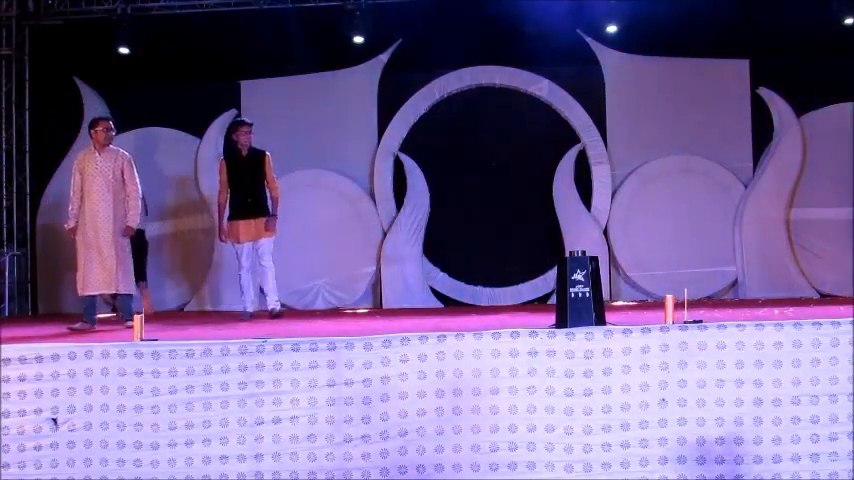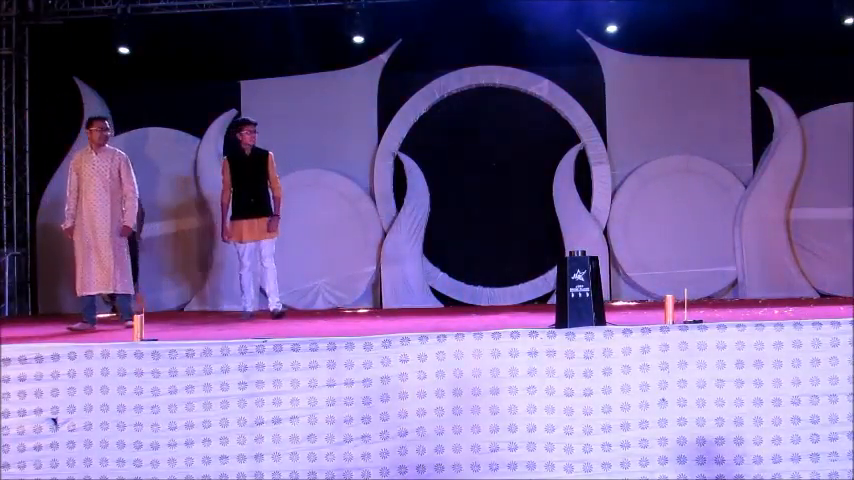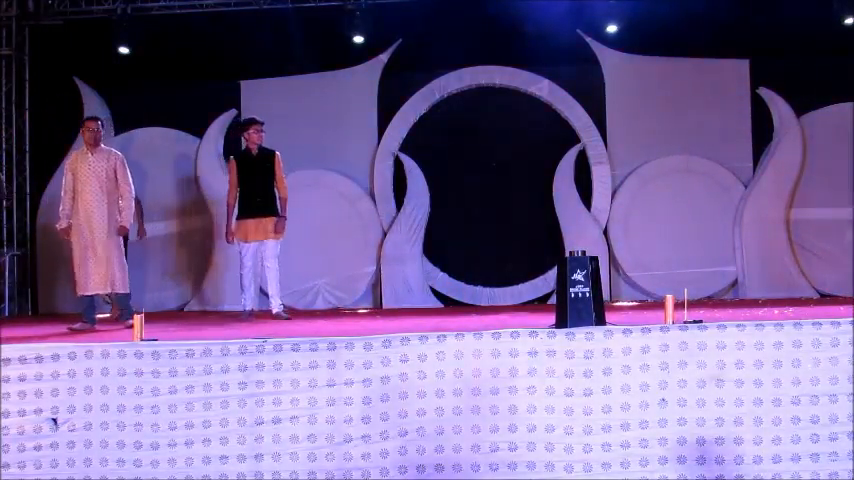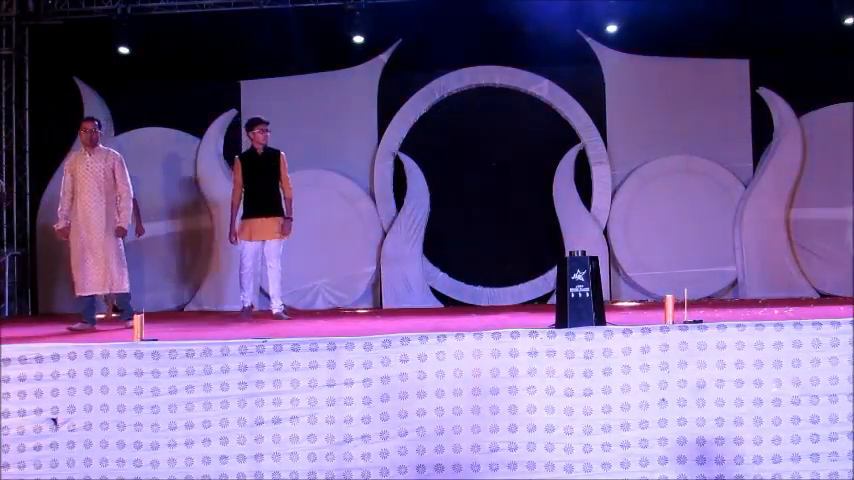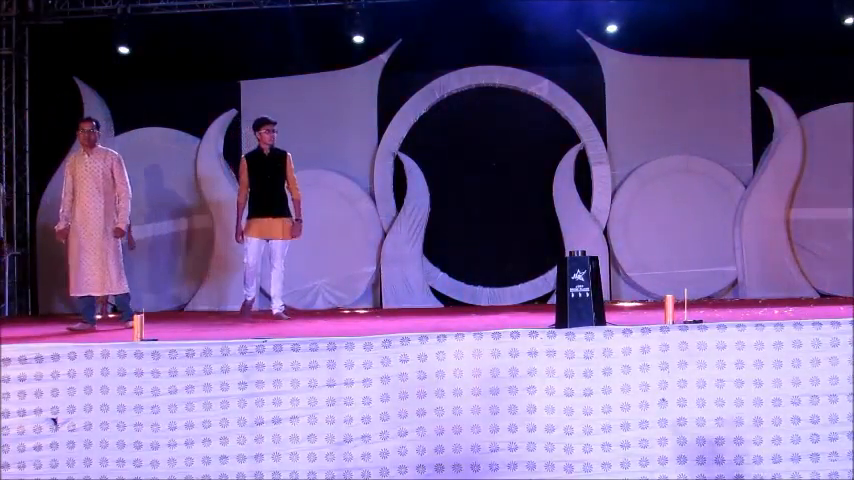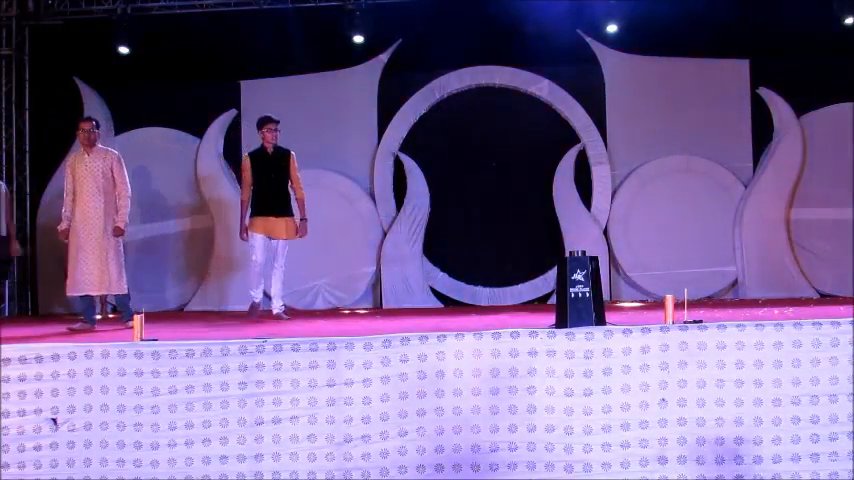
dt=0.1s
person 1, frame 1
left shoulder: (122, 157)
right shoulder: (82, 159)
left elbow: (134, 192)
right elbow: (76, 192)
left wrist: (132, 221)
right wrist: (72, 221)
left hip: (114, 223)
right hip: (88, 224)
left knee: (119, 267)
right knee: (88, 269)
left ankle: (127, 317)
right ankle: (88, 319)
person 1, frame 2
left shoulder: (119, 157)
right shoulder: (78, 159)
left elbow: (131, 191)
right elbow: (72, 192)
left wrist: (129, 221)
right wrist: (69, 221)
left hip: (111, 223)
right hip: (85, 224)
left knee: (117, 267)
right knee: (85, 270)
left ankle: (127, 316)
right ankle: (88, 319)
person 1, frame 3
left shoulder: (115, 157)
right shoulder: (74, 159)
left elbow: (127, 191)
right elbow: (67, 193)
left wrist: (126, 221)
right wrist: (64, 221)
left hip: (108, 223)
right hip: (82, 224)
left knee: (115, 267)
right knee: (84, 270)
left ankle: (127, 315)
right ankle: (88, 319)
person 1, frame 4
left shoulder: (113, 158)
right shoulder: (73, 161)
left elbow: (125, 192)
right elbow: (66, 194)
left wrist: (124, 221)
right wrist: (62, 222)
left hip: (107, 223)
right hip: (80, 225)
left knee: (114, 267)
right knee: (82, 270)
left ankle: (127, 316)
right ankle: (88, 319)
person 1, frame 5
left shoulder: (111, 157)
right shoulder: (73, 161)
left elbow: (124, 192)
right elbow: (68, 194)
left wrist: (122, 222)
right wrist: (63, 223)
left hip: (105, 224)
right hip: (80, 225)
left knee: (113, 268)
right knee: (81, 271)
left ankle: (127, 317)
right ankle: (88, 319)
person 1, frame 6
left shoulder: (111, 157)
right shoulder: (73, 161)
left elbow: (124, 191)
right elbow: (69, 195)
left wrist: (121, 221)
right wrist: (65, 224)
left hip: (106, 223)
right hip: (80, 225)
left knee: (113, 268)
right knee: (81, 270)
left ankle: (127, 317)
right ankle: (88, 319)
person 2, frame 1
left shoulder: (263, 156)
right shoulder: (226, 161)
left elbow: (273, 188)
right elbow: (223, 194)
left wrist: (273, 215)
right wrist: (221, 224)
left hip: (261, 218)
right hip: (238, 221)
left knee: (266, 262)
right knee: (244, 266)
left ankle: (273, 305)
right ankle: (248, 308)
person 2, frame 2
left shoulder: (266, 156)
right shoulder: (229, 161)
left elbow: (275, 188)
right elbow: (226, 194)
left wrist: (276, 215)
right wrist: (224, 224)
left hip: (264, 218)
right hip: (240, 220)
left knee: (268, 263)
right knee: (245, 266)
left ankle: (275, 306)
right ankle: (248, 308)
person 2, frame 3
left shoulder: (273, 156)
right shoulder: (236, 160)
left elbow: (281, 188)
right elbow: (232, 193)
left wrist: (282, 216)
right wrist: (229, 225)
left hip: (270, 218)
right hip: (246, 220)
left knee: (271, 264)
right knee: (247, 266)
left ankle: (277, 308)
right ankle: (248, 307)
person 2, frame 4
left shoulder: (278, 156)
right shoulder: (241, 160)
left elbow: (286, 188)
right elbow: (237, 193)
left wrist: (289, 217)
right wrist: (232, 225)
left hip: (275, 218)
right hip: (250, 219)
left knee: (273, 264)
right knee: (247, 264)
left ankle: (277, 308)
right ankle: (247, 303)
person 2, frame 5
left shoulder: (284, 157)
right shoulder: (247, 159)
left elbow: (293, 190)
right elbow: (243, 193)
left wrist: (298, 219)
right wrist: (238, 224)
left hip: (281, 219)
right hip: (256, 219)
left knee: (278, 264)
right knee: (250, 261)
left ankle: (278, 308)
right ankle: (249, 297)
person 2, frame 6
left shoulder: (288, 156)
right shoulder: (250, 158)
left elbow: (297, 189)
right elbow: (246, 191)
left wrist: (303, 219)
right wrist: (243, 222)
left hip: (284, 217)
right hip: (259, 217)
left knee: (279, 264)
right knee: (258, 259)
left ankle: (277, 307)
right ankle: (256, 298)
